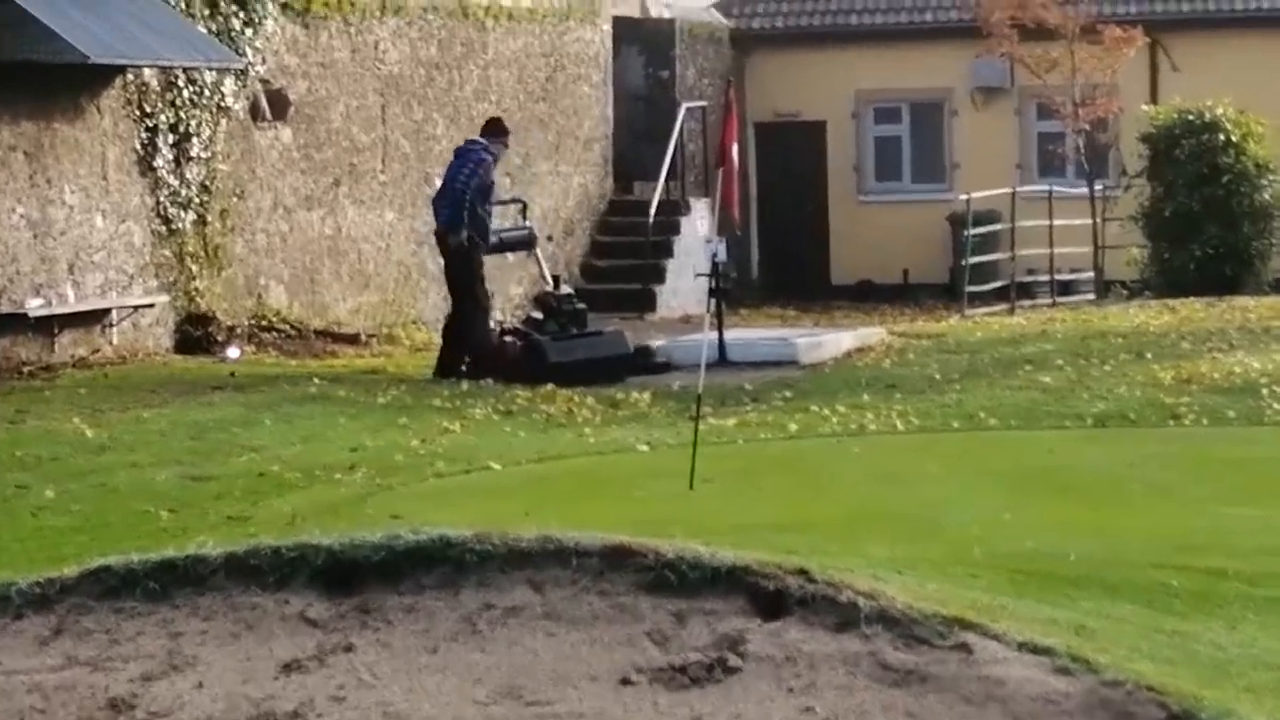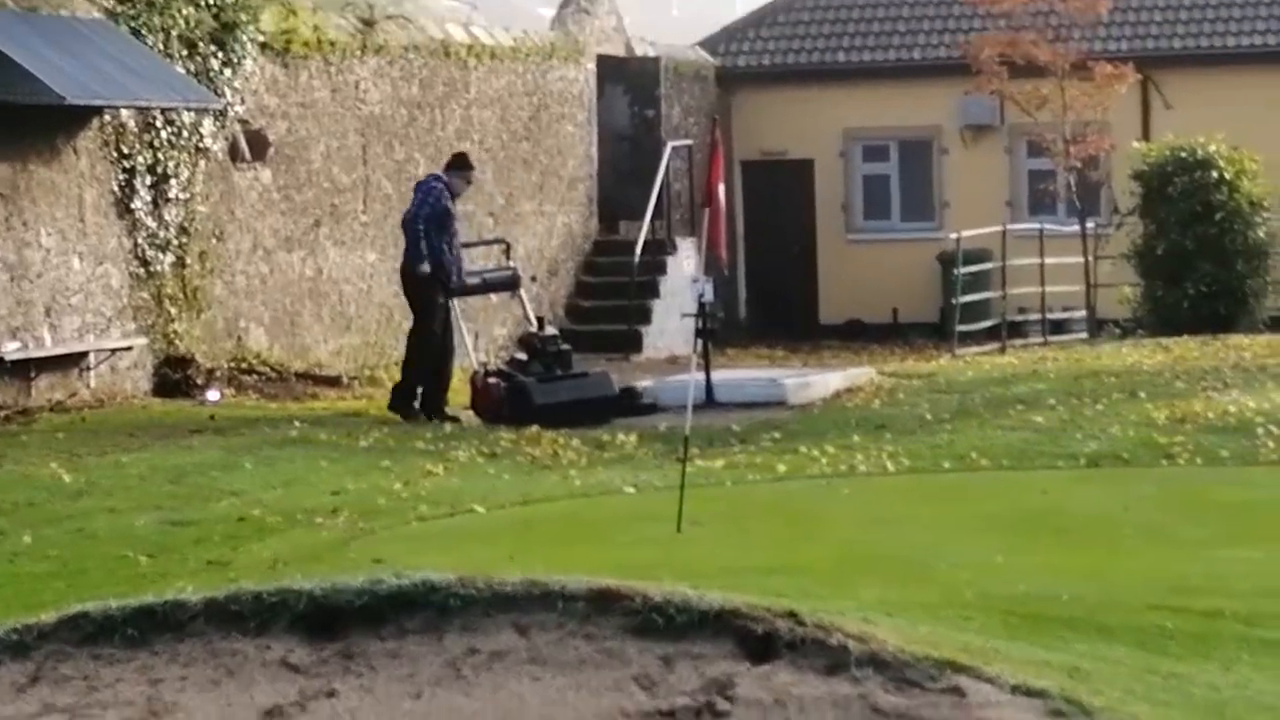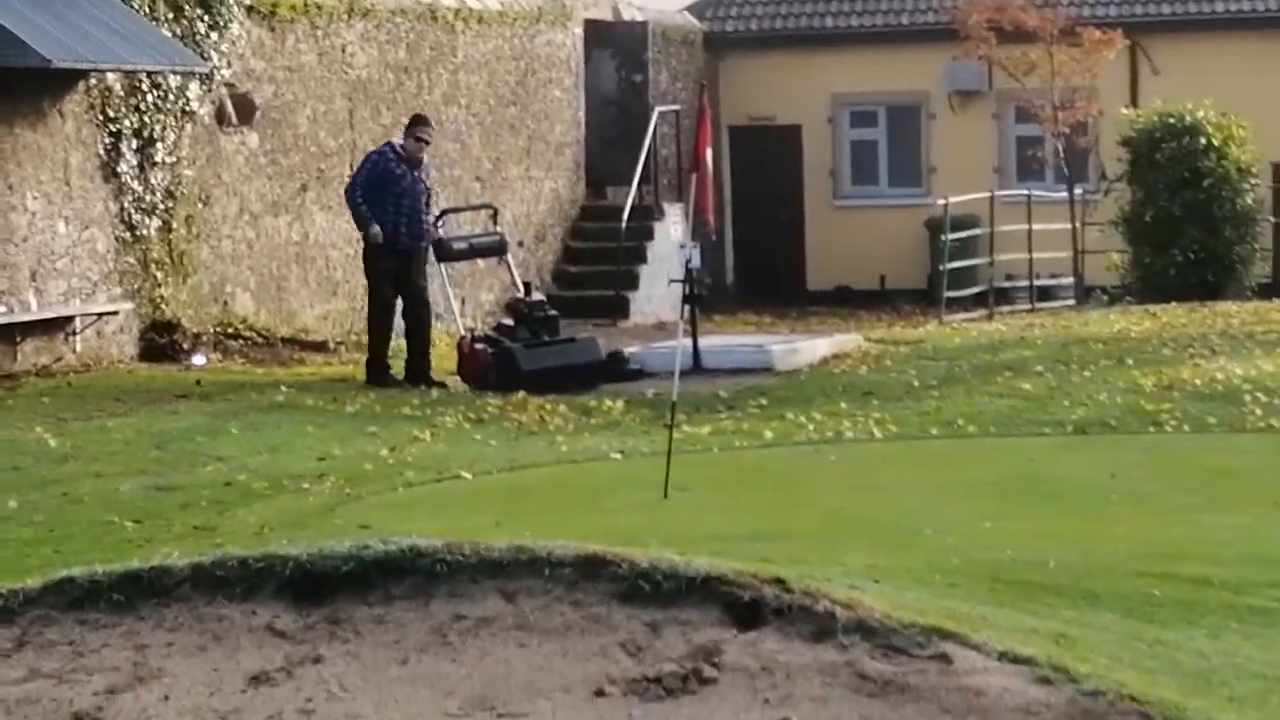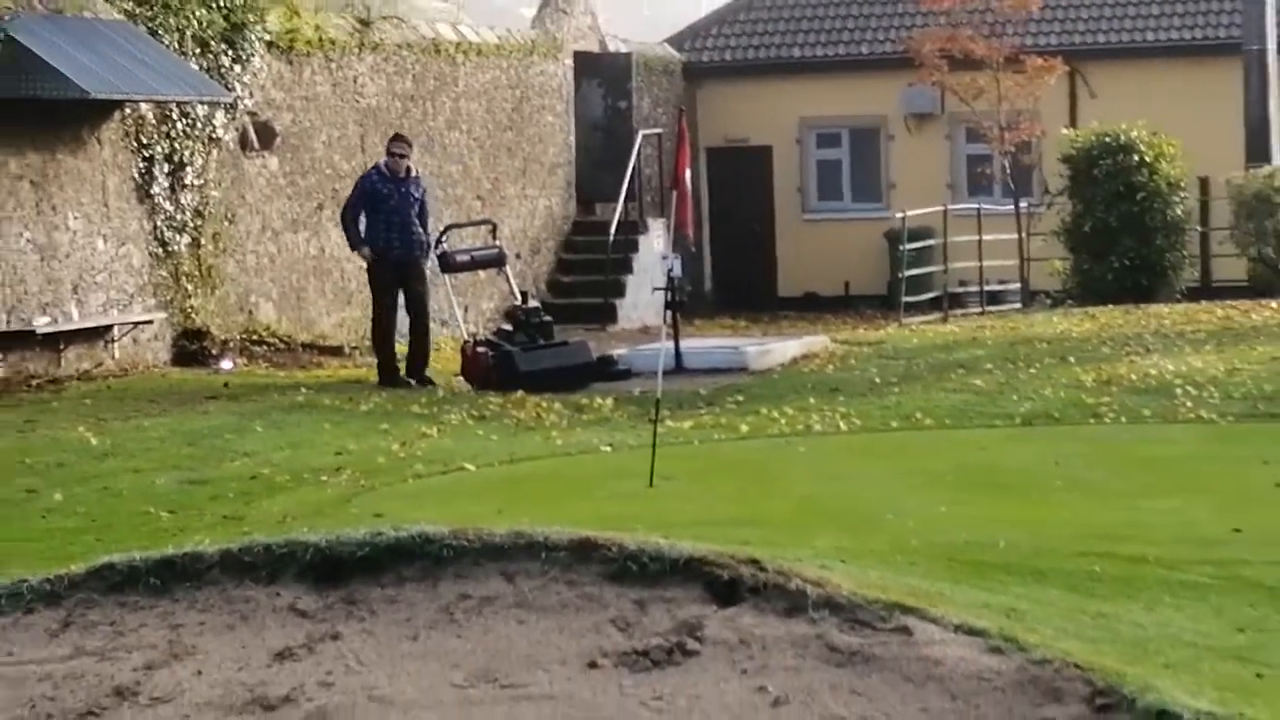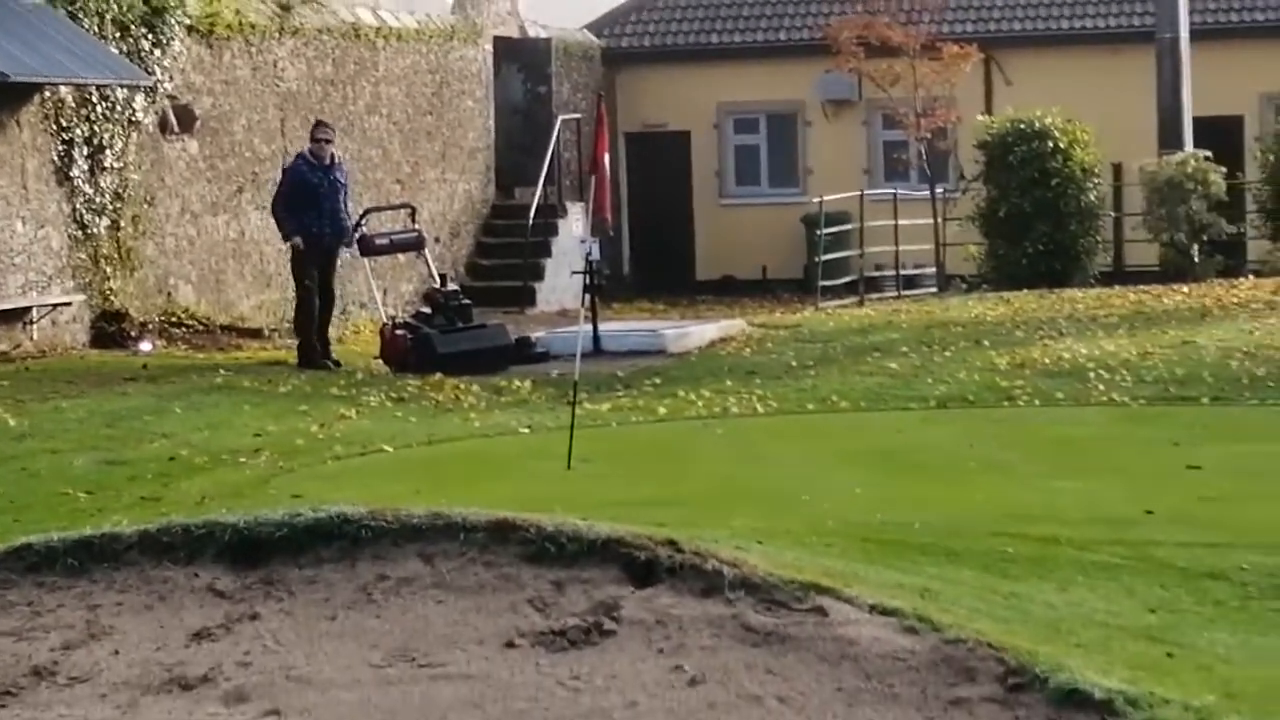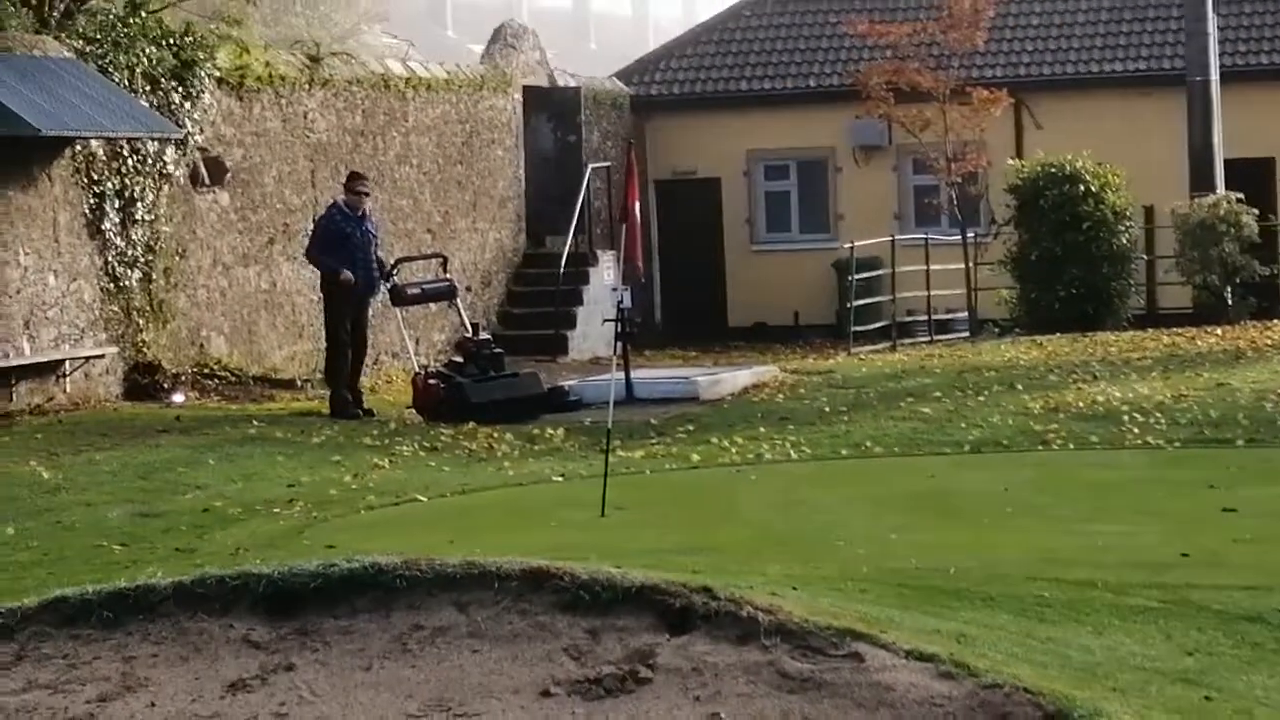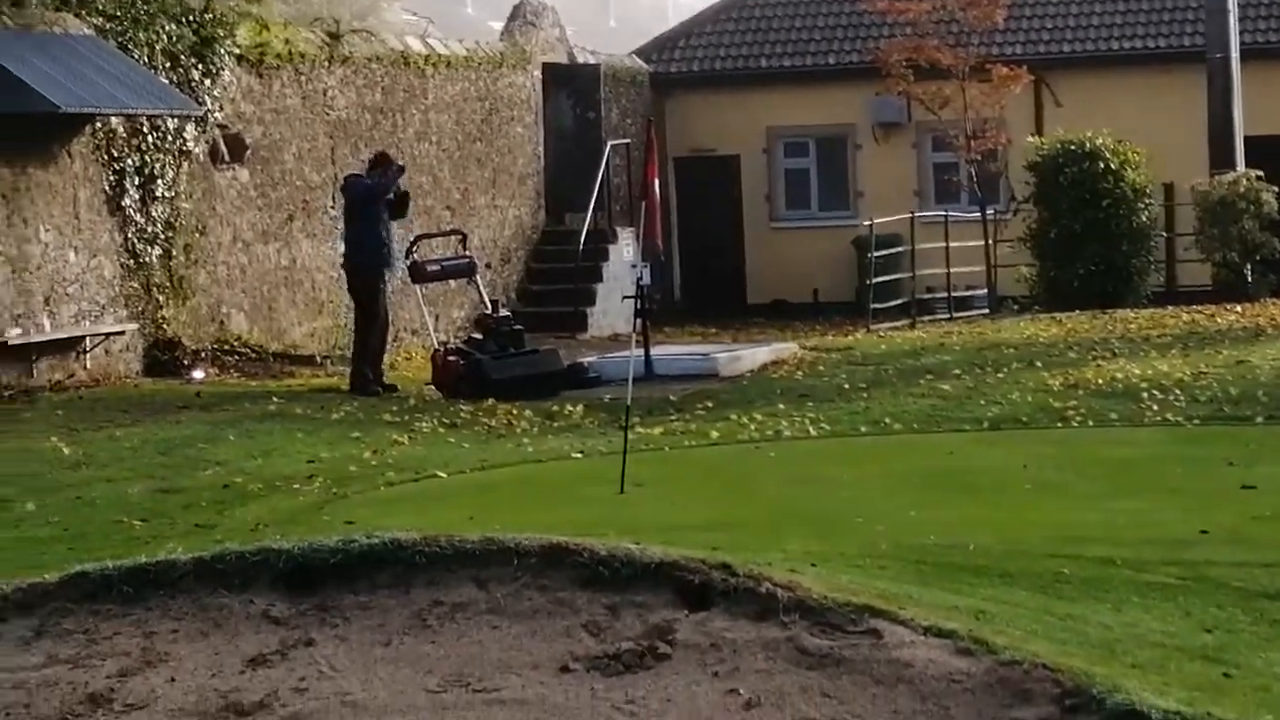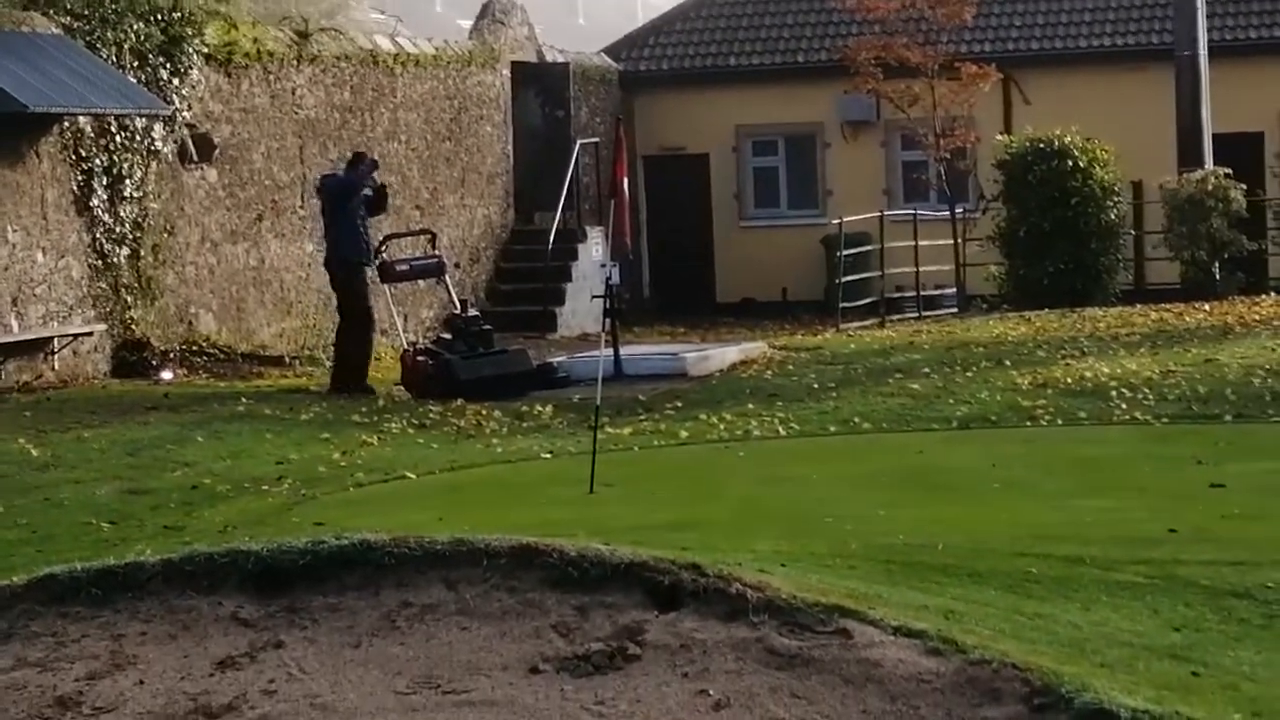
dt=0.4s
person 1, frame 1
left shoulder: (464, 157)
right shoulder: (482, 159)
left elbow: (440, 198)
right elbow: (461, 190)
right wrist: (459, 228)
left hip: (450, 238)
right hip: (465, 241)
left knee: (462, 304)
right knee: (476, 304)
left ankle: (449, 363)
right ankle: (481, 364)
person 1, frame 2
left shoulder: (442, 196)
right shoulder: (434, 190)
right elbow: (413, 222)
right wrist: (420, 260)
left hip: (436, 279)
right hip: (426, 276)
left knee: (443, 342)
right knee: (427, 338)
left ankle: (434, 407)
right ankle: (403, 399)
person 1, frame 3
left shoulder: (422, 169)
right shoulder: (382, 158)
right elbow: (354, 190)
left wrist: (425, 241)
right wrist: (368, 224)
left hip: (413, 248)
right hip: (383, 245)
left knee: (419, 308)
right knee: (383, 307)
left ankle: (418, 371)
right ankle: (377, 370)
person 1, frame 4
left shoulder: (417, 184)
right shoulder: (371, 180)
left elbow: (423, 220)
right elbow: (349, 214)
left wrist: (424, 249)
right wrist: (359, 244)
left hip: (413, 257)
right hip: (382, 258)
left knee: (420, 312)
right knee: (385, 314)
left ankle: (417, 369)
right ankle: (388, 371)
person 1, frame 5
left shoulder: (339, 169)
right shoulder: (298, 169)
right elbow: (280, 206)
left wrist: (347, 232)
right wrist: (291, 234)
left hip: (332, 243)
right hip: (307, 243)
left knee: (327, 296)
right knee: (308, 296)
left ankle: (321, 348)
right ankle: (308, 353)
person 1, frame 6
left shoulder: (368, 220)
right shoulder: (331, 219)
right elbow: (313, 253)
left wrist: (383, 270)
right wrist: (336, 271)
left hip: (363, 293)
right hip: (339, 293)
left knee: (359, 346)
right knee: (339, 346)
left ankle: (353, 398)
right ankle: (339, 402)
person 1, frame 7
left shoulder: (375, 192)
right shoulder: (358, 187)
left elbow: (394, 211)
right elbow: (381, 189)
left wrist: (400, 194)
right wrist: (395, 174)
left hip: (374, 265)
right hip: (363, 266)
left knee: (380, 322)
right knee: (370, 321)
left ankle: (374, 375)
right ankle: (361, 378)
person 1, frame 8
left shoulder: (355, 194)
right shoulder: (336, 187)
left elbow: (377, 207)
right elbow: (353, 182)
left wrist: (378, 187)
right wrist: (369, 169)
left hip: (351, 262)
right hip: (345, 262)
left knee: (351, 320)
right knee: (363, 319)
left ankle: (342, 377)
right ankle: (355, 378)
